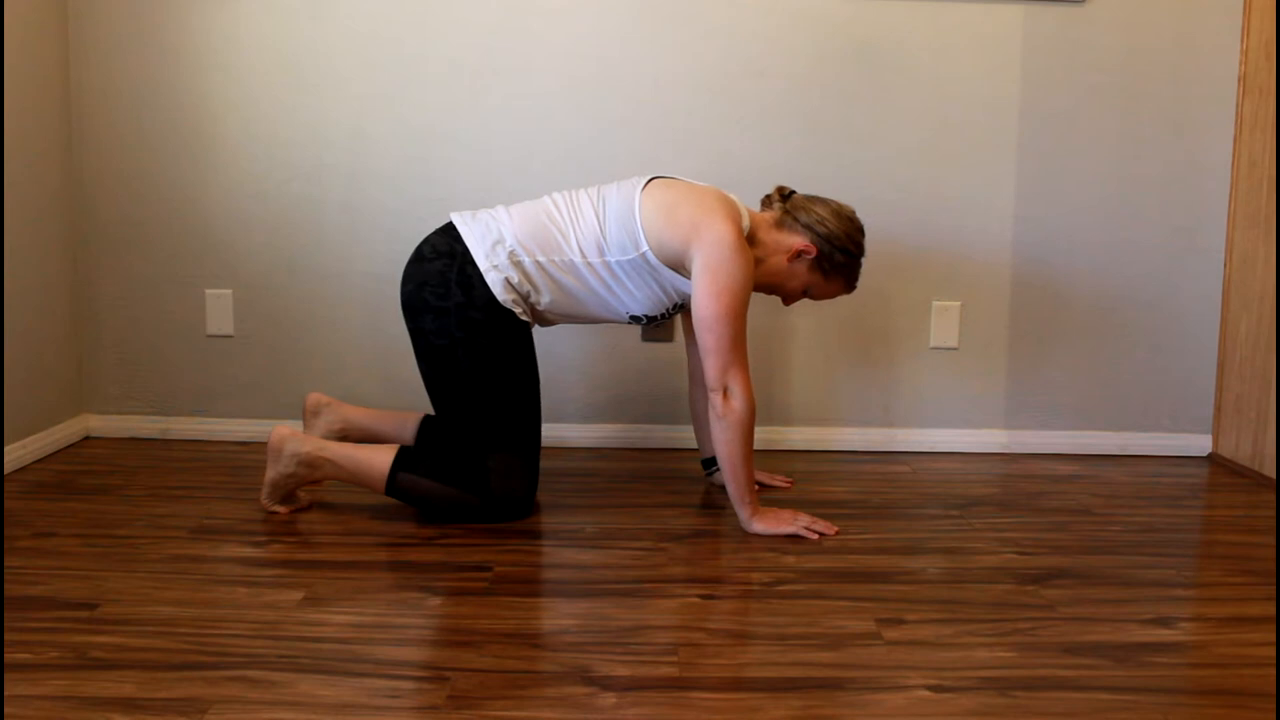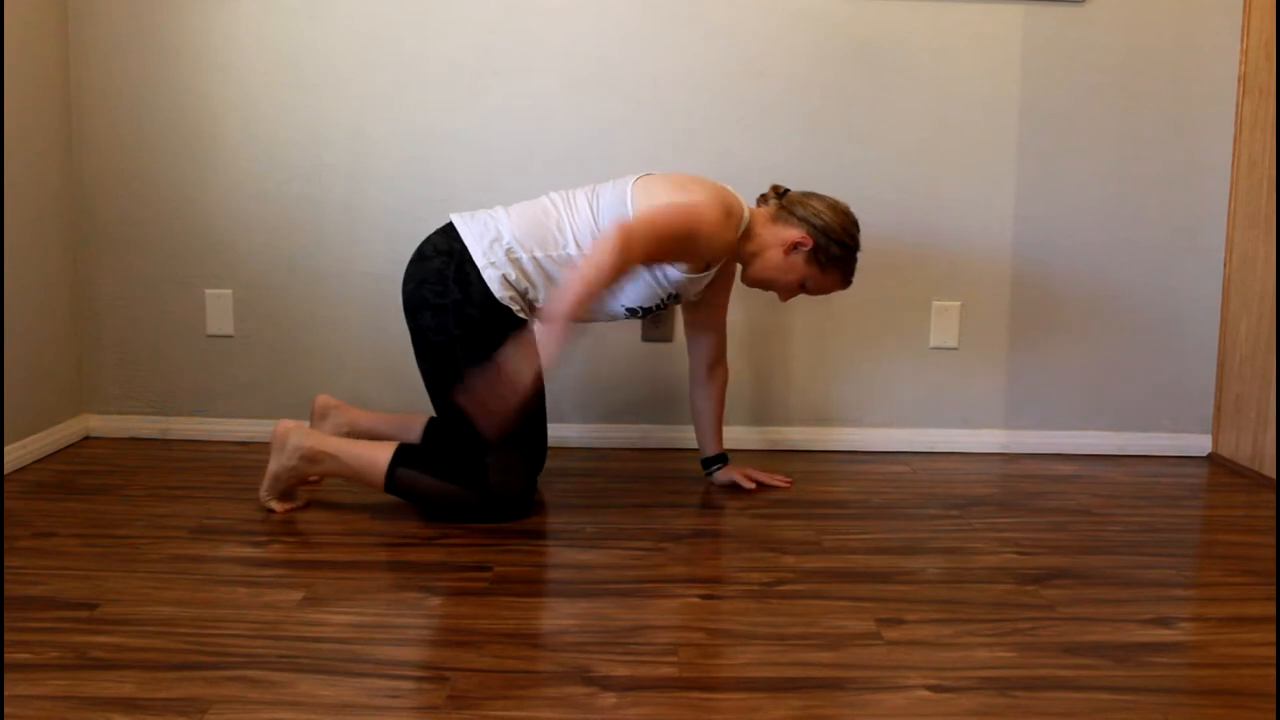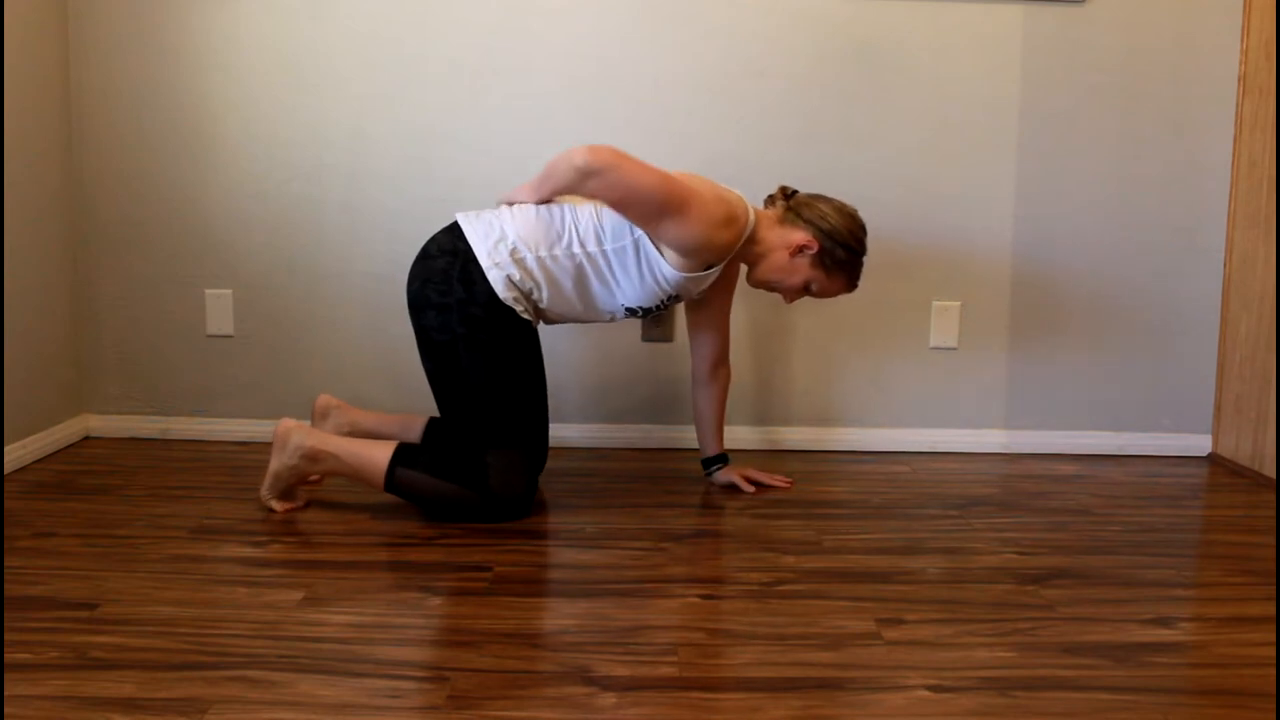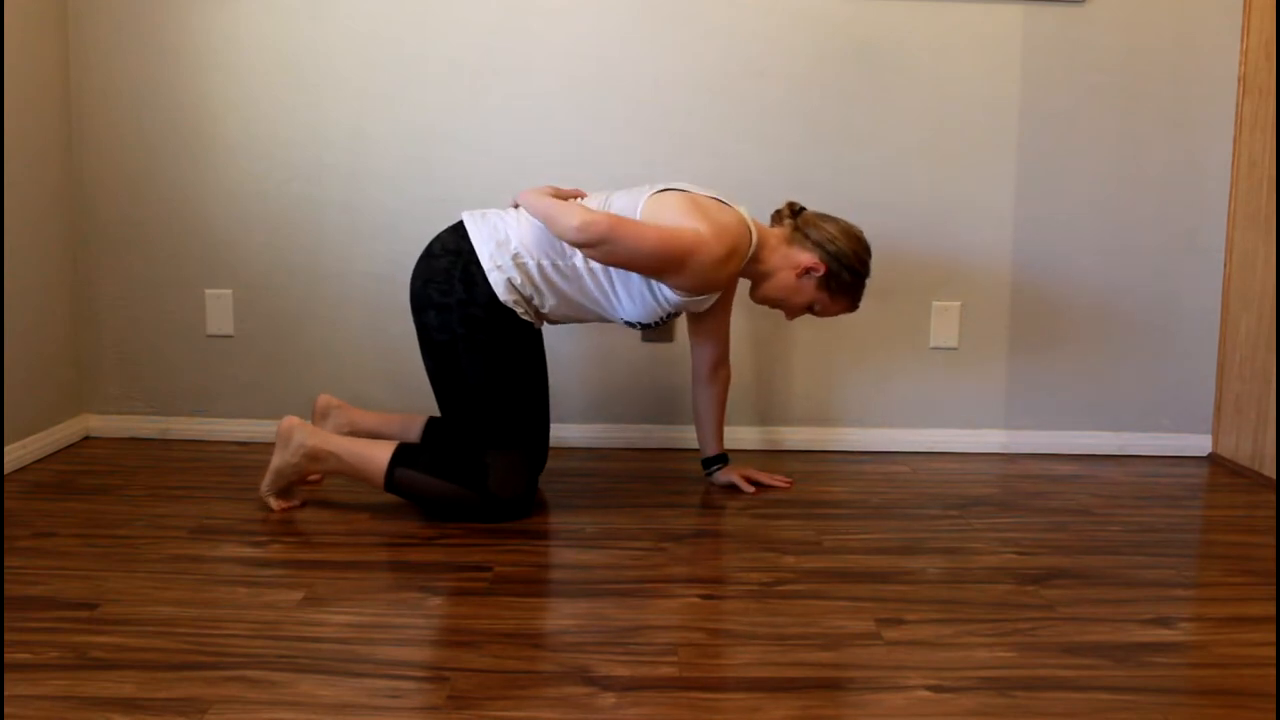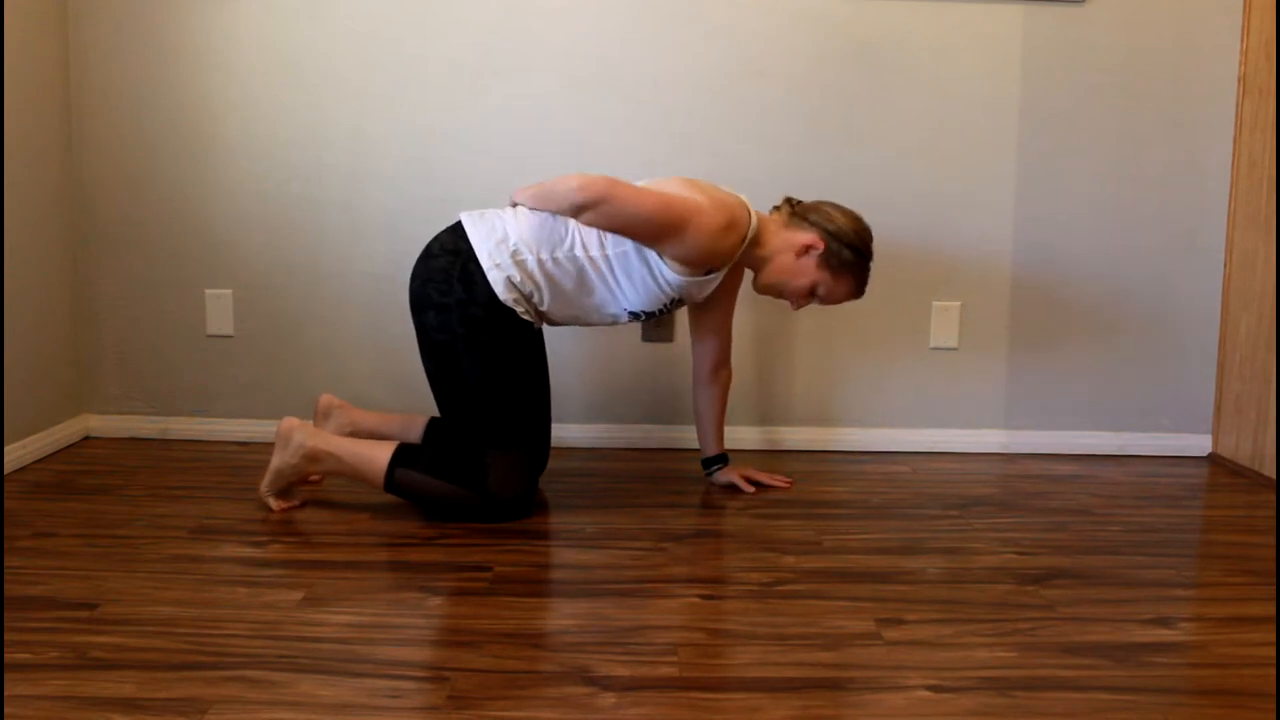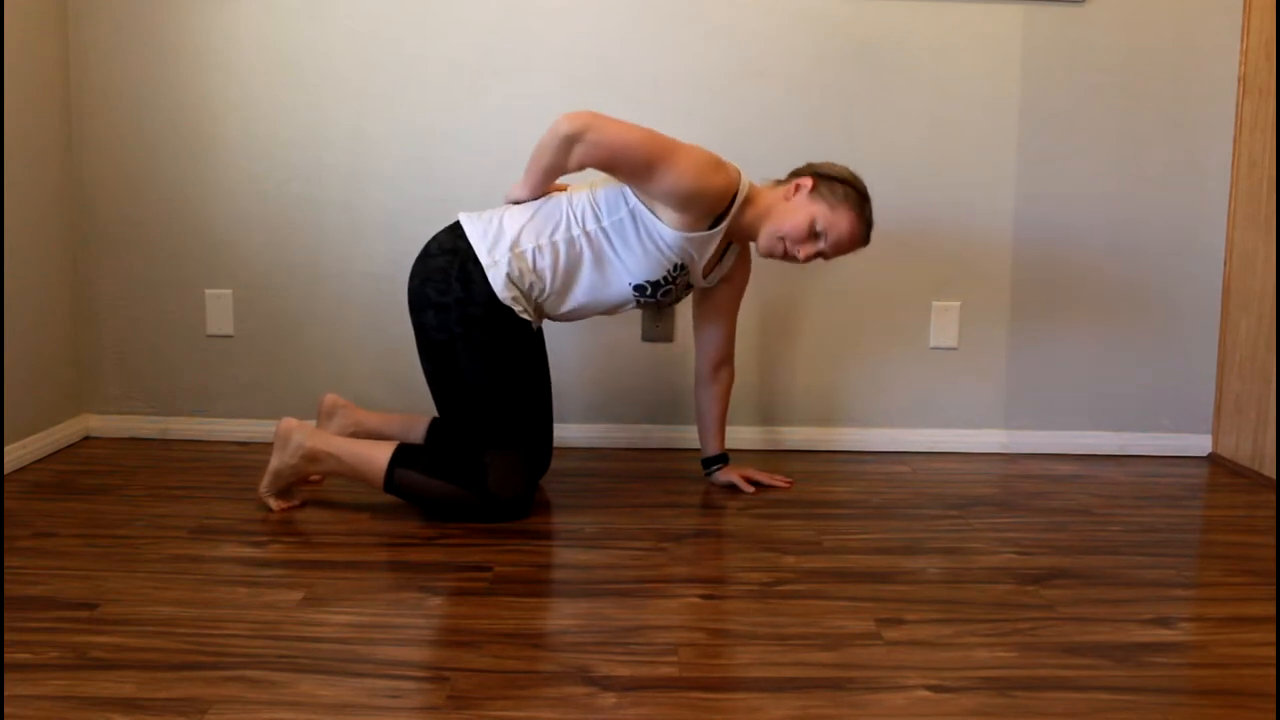
dt=0.5s
person 1, frame 1
left shoulder: (715, 240)
right shoulder: (724, 243)
left elbow: (704, 369)
right elbow: (725, 388)
left wrist: (719, 464)
right wrist: (749, 510)
left hip: (479, 283)
right hip: (460, 286)
left knee: (506, 451)
right knee: (502, 492)
left ankle: (339, 420)
right ankle: (309, 453)
person 1, frame 2
left shoulder: (720, 255)
right shoulder: (715, 223)
left elbow: (707, 362)
right elbow: (614, 249)
left wrist: (716, 461)
right wrist: (534, 354)
left hip: (485, 284)
right hip: (462, 284)
left knee: (517, 455)
right knee: (502, 490)
left ankle: (347, 422)
right ankle: (312, 452)
person 1, frame 3
left shoulder: (723, 256)
right shoulder: (712, 228)
left elbow: (710, 361)
right elbow: (592, 161)
left wrist: (716, 460)
right wrist: (531, 195)
left hip: (492, 288)
right hip: (465, 281)
left knee: (517, 455)
right knee: (504, 492)
left ankle: (347, 421)
right ankle: (312, 447)
person 1, frame 4
left shoulder: (724, 262)
right shoulder: (714, 250)
left elbow: (710, 362)
right elbow: (591, 229)
left wrist: (717, 460)
right wrist: (536, 199)
left hip: (496, 288)
right hip: (467, 282)
left knee: (518, 455)
right knee: (503, 490)
left ankle: (346, 420)
right ankle: (314, 445)
person 1, frame 5
left shoulder: (725, 262)
right shoulder: (718, 230)
left elbow: (712, 363)
right elbow: (589, 191)
left wrist: (716, 461)
right wrist: (531, 197)
left hip: (500, 294)
right hip: (467, 282)
left knee: (521, 458)
right knee: (504, 493)
left ankle: (347, 420)
right ankle: (316, 449)
person 1, frame 6
left shoulder: (732, 261)
right shoulder: (706, 187)
left elbow: (714, 363)
right elbow: (578, 129)
left wrist: (716, 460)
right wrist: (529, 190)
left hip: (505, 302)
right hip: (465, 279)
left knee: (525, 460)
right knee: (502, 492)
left ankle: (352, 420)
right ankle: (313, 447)
